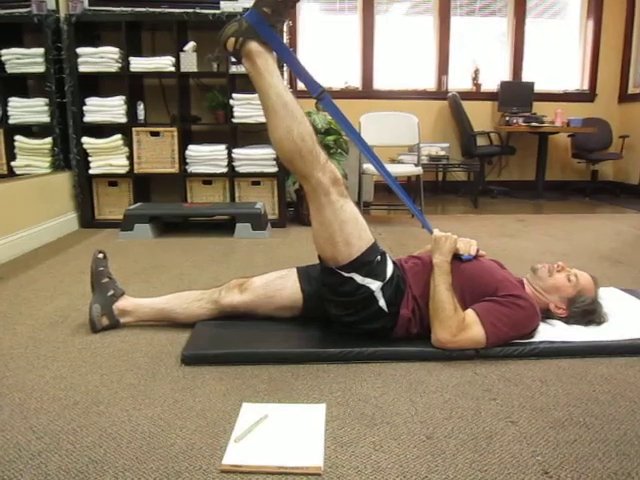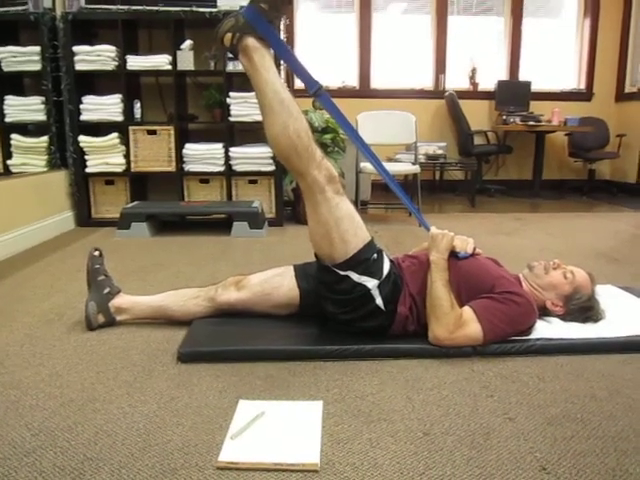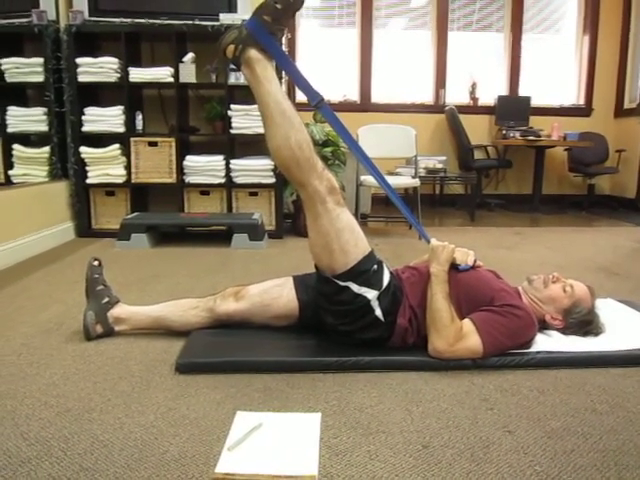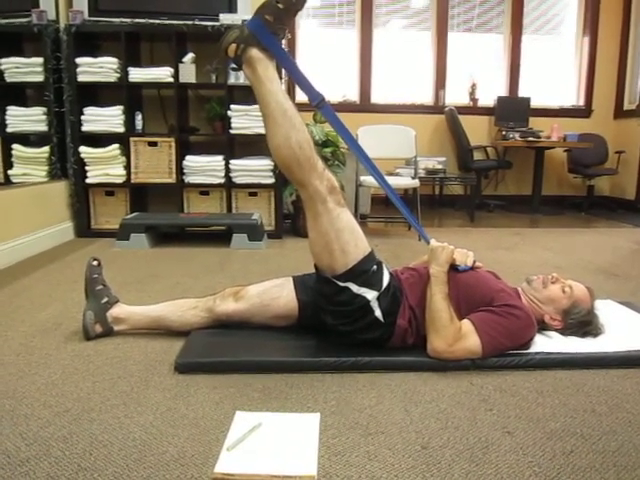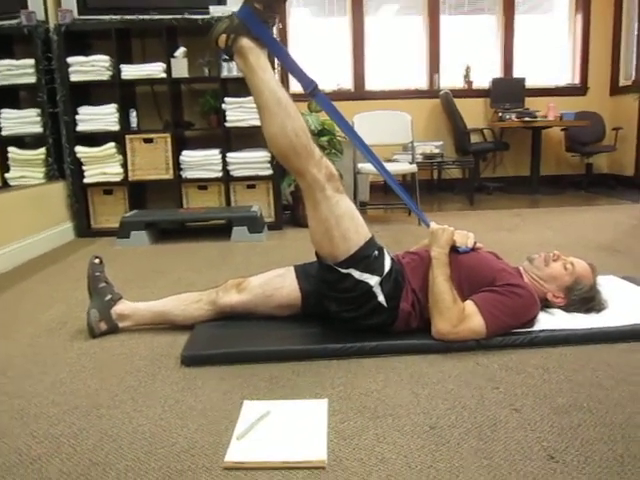
dt=1s
person 1, frame 1
left shoulder: (521, 310)
right shoulder: (503, 280)
left elbow: (446, 335)
left wrist: (441, 260)
right wrist: (451, 248)
left hip: (378, 302)
right hip: (370, 286)
left knee: (324, 178)
right ankle: (119, 309)
person 1, frame 2
left shoulder: (519, 306)
right shoulder: (501, 278)
left elbow: (444, 331)
left wrist: (438, 258)
right wrist: (444, 246)
left hip: (375, 300)
right hip: (372, 283)
left knee: (321, 175)
right ankle: (116, 306)
person 1, frame 3
left shoulder: (519, 319)
right shoulder: (500, 288)
left elbow: (443, 344)
left wrist: (439, 269)
right wrist: (442, 257)
left hip: (374, 312)
right hip: (368, 295)
left knee: (321, 187)
right ankle: (114, 316)
person 1, frame 4
left shoulder: (517, 320)
right shoulder: (498, 289)
left elbow: (442, 345)
left wrist: (438, 270)
right wrist: (441, 258)
left hip: (373, 312)
right hip: (367, 296)
left knee: (323, 187)
right ankle: (113, 316)
person 1, frame 5
left shoulder: (520, 299)
right shoulder: (503, 272)
left elbow: (446, 326)
left wrist: (439, 253)
right wrist: (441, 241)
left hip: (376, 297)
right hip: (369, 283)
left knee: (320, 175)
right ankle: (116, 313)
